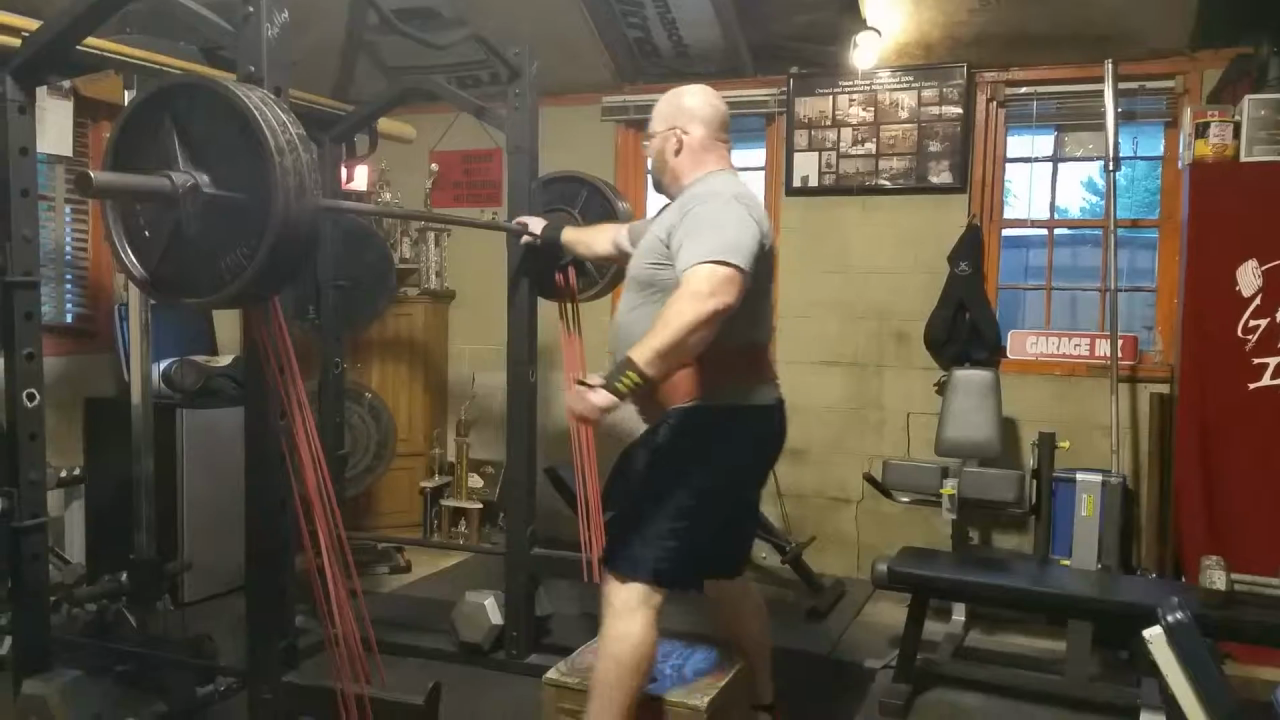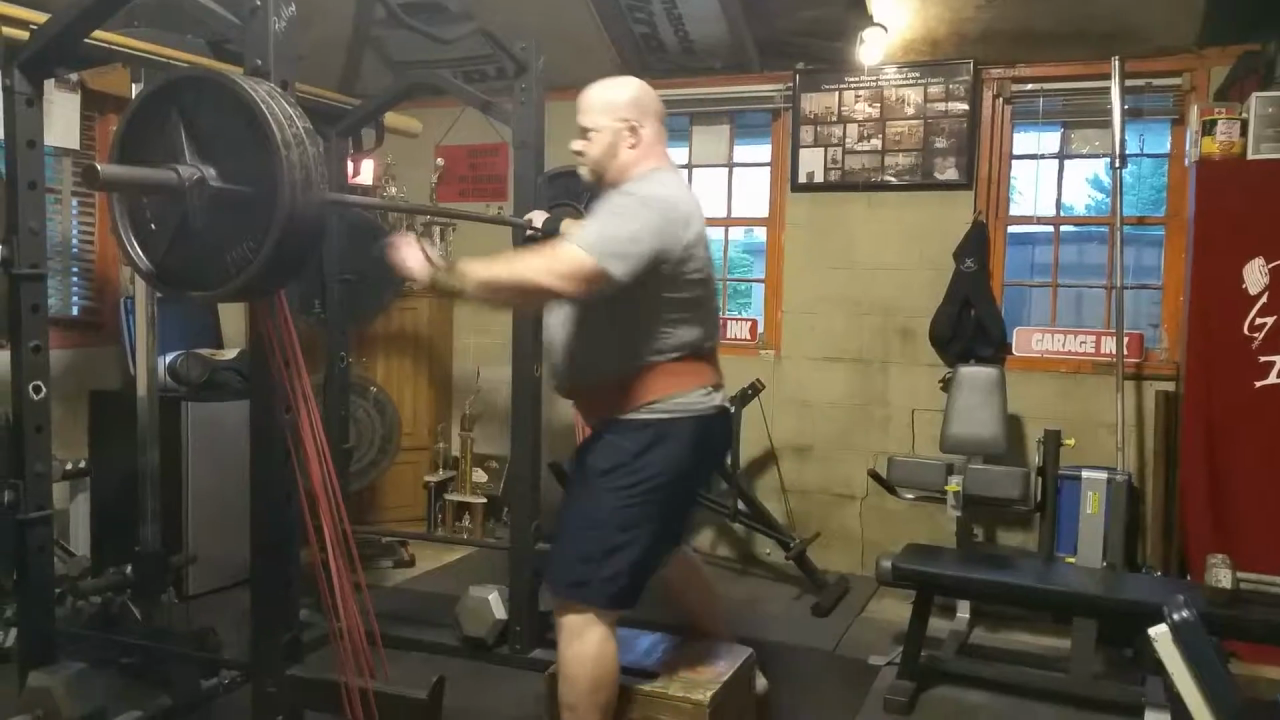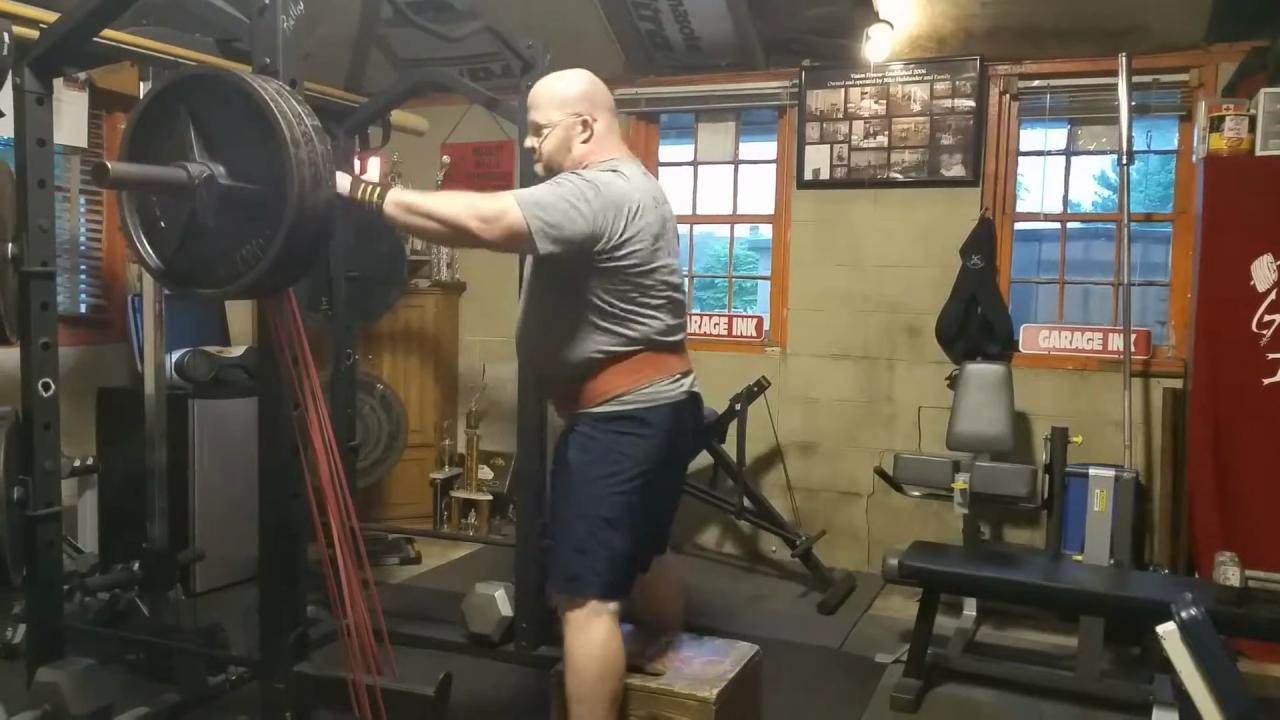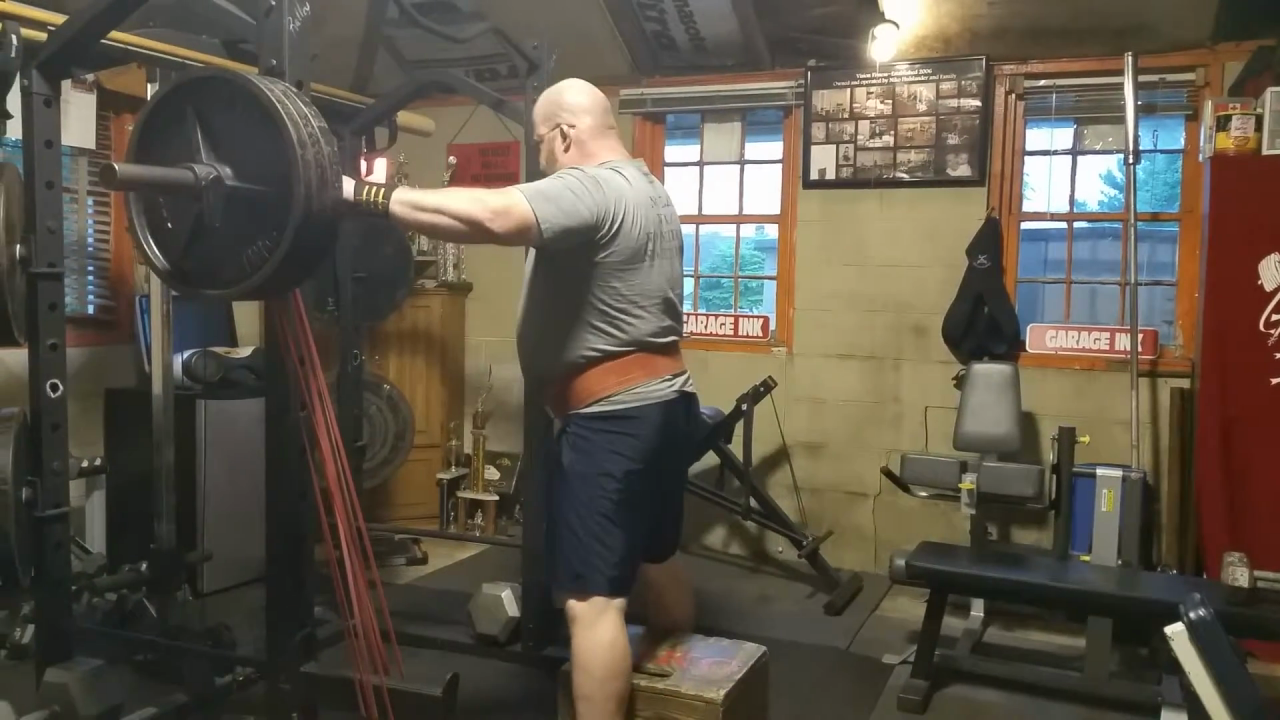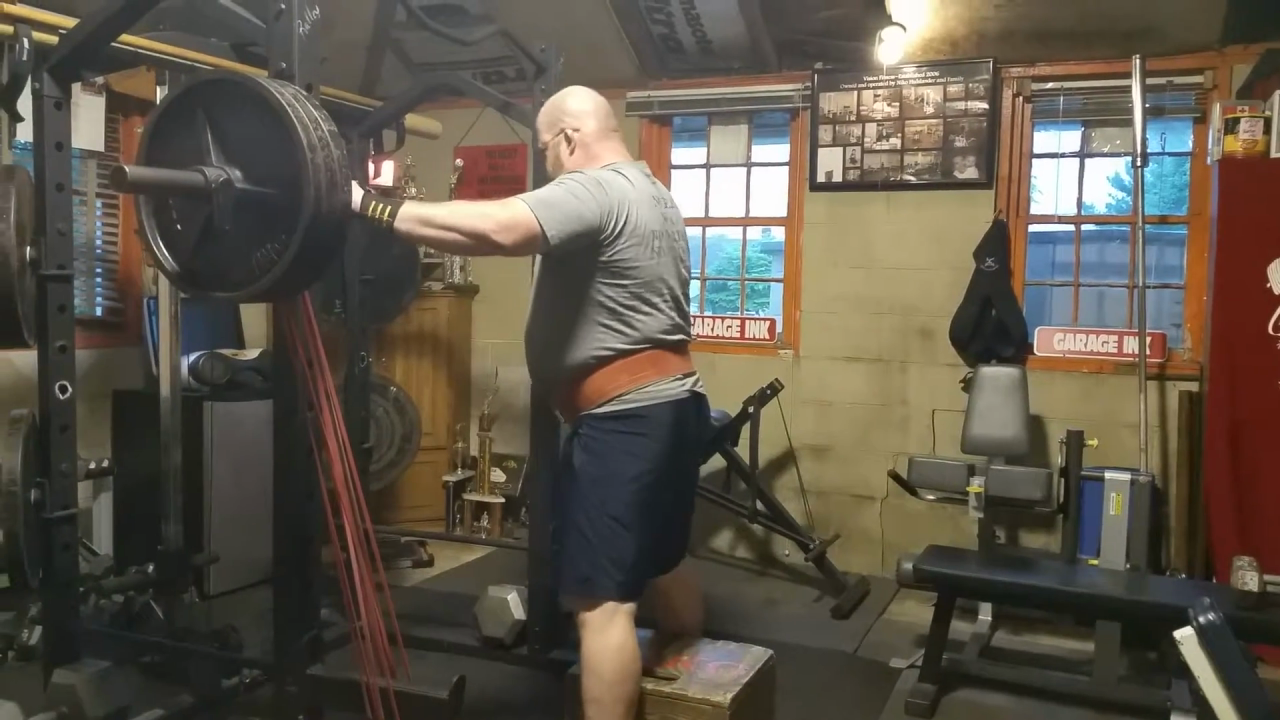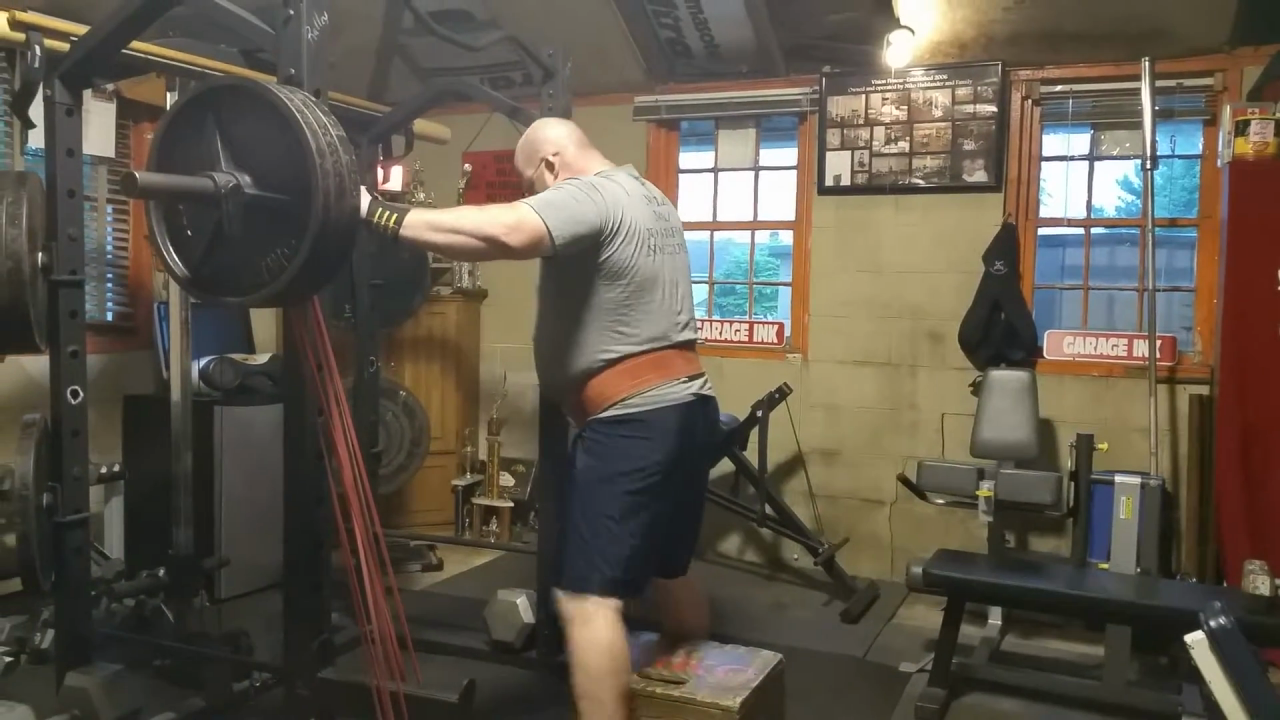
dt=0.3s
person 1, frame 1
left shoulder: (717, 203)
right shoulder: (700, 206)
left elbow: (708, 298)
right elbow: (620, 240)
left wrist: (620, 381)
right wrist: (555, 234)
left hip: (714, 423)
right hip: (731, 418)
left knee: (629, 587)
right knee: (721, 571)
person 1, frame 2
left shoulder: (647, 203)
right shoulder: (646, 199)
left elbow: (554, 273)
right elbow: (585, 245)
left wrist: (439, 273)
right wrist: (552, 224)
left hip: (652, 427)
right hip: (672, 419)
left knee: (579, 603)
right knee: (658, 550)
person 1, frame 3
left shoulder: (594, 194)
right shoulder: (628, 186)
left elbow: (479, 221)
left wrist: (363, 193)
left hip: (622, 418)
right hip: (657, 406)
left knee: (585, 596)
right knee: (640, 556)
person 1, frame 4
left shoulder: (594, 189)
right shoulder: (644, 190)
left elbow: (489, 216)
left wrist: (367, 195)
left hip: (614, 418)
right hip: (659, 404)
left knee: (591, 596)
right knee: (652, 556)
person 1, frame 5
left shoulder: (596, 190)
right shoulder: (649, 193)
left elbow: (495, 228)
left wrist: (372, 206)
left hip: (626, 419)
right hip: (671, 405)
left knee: (602, 601)
right knee: (661, 565)
person 1, frame 6
left shoulder: (590, 196)
right shoulder: (646, 197)
left elbow: (504, 231)
left wrist: (381, 214)
left hip: (635, 421)
right hip: (684, 409)
left knee: (588, 598)
right knee: (667, 570)
